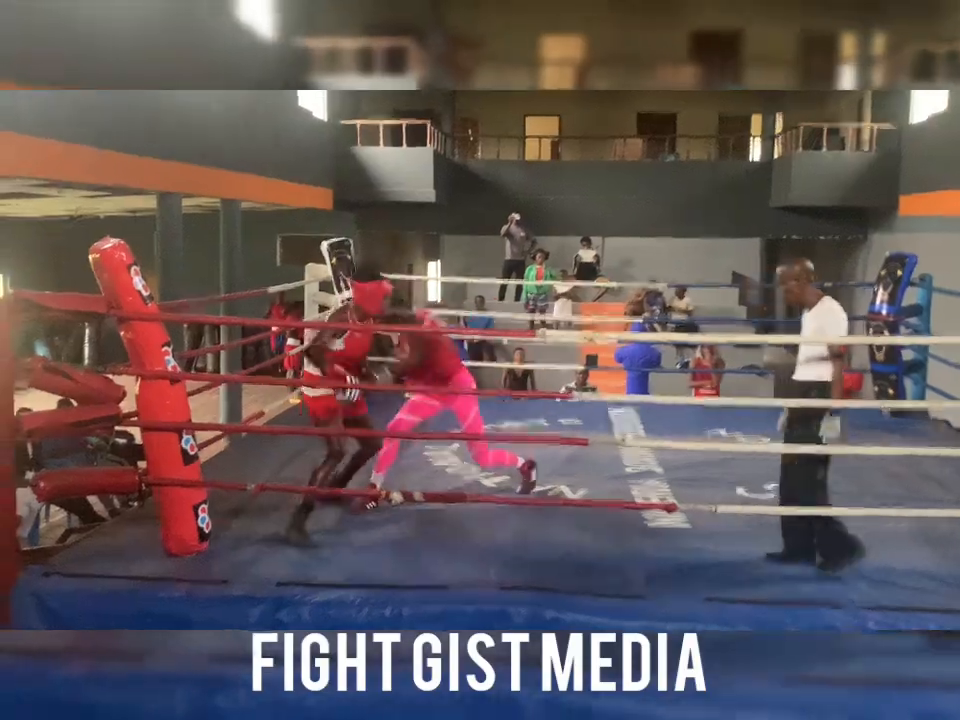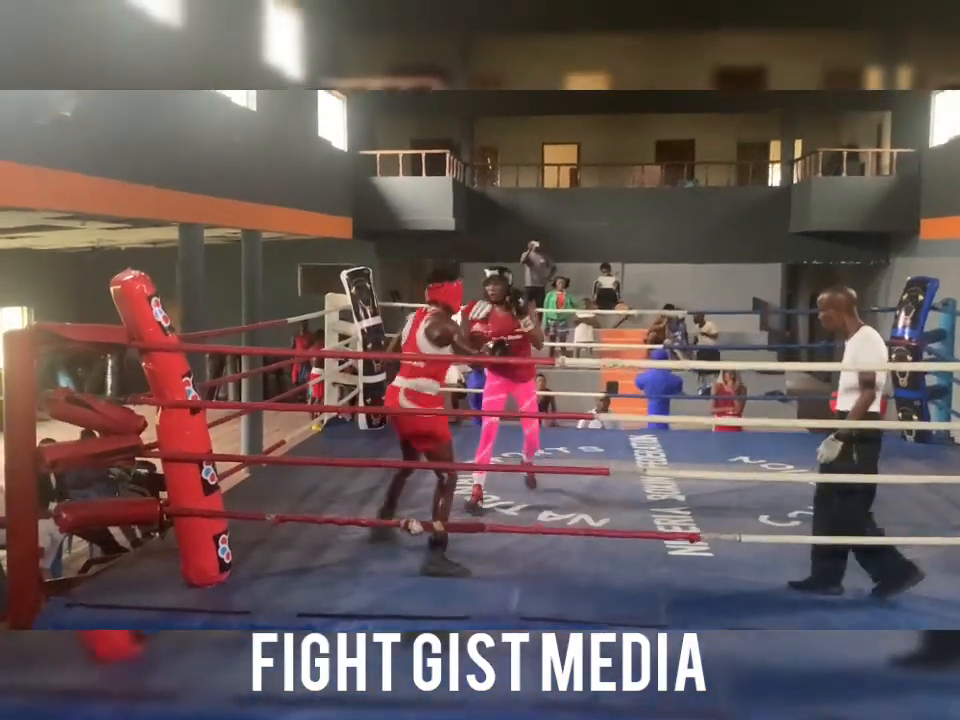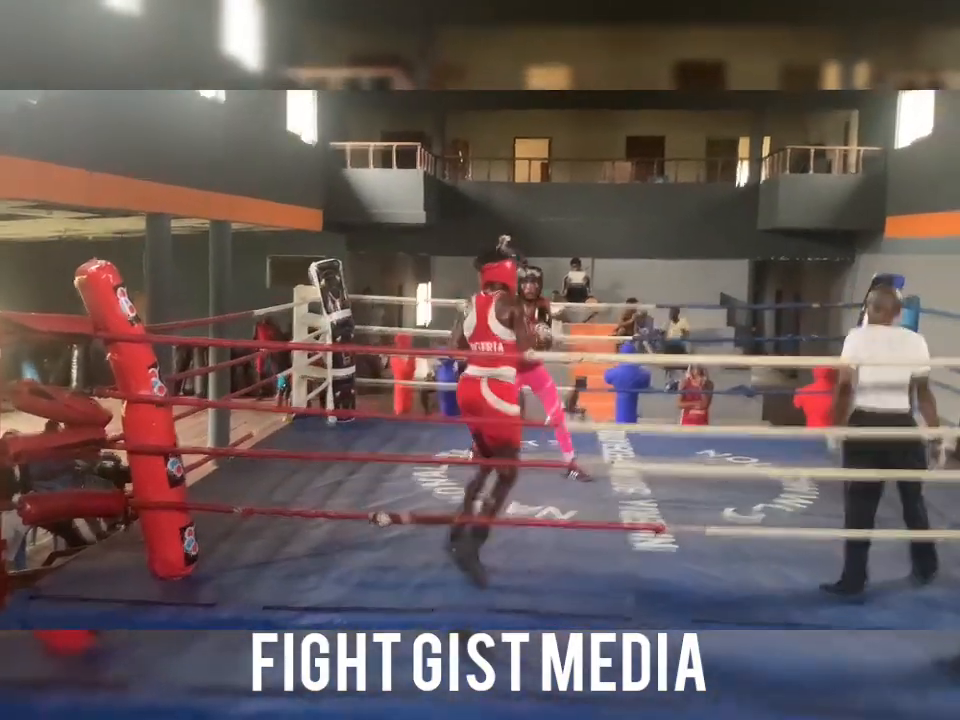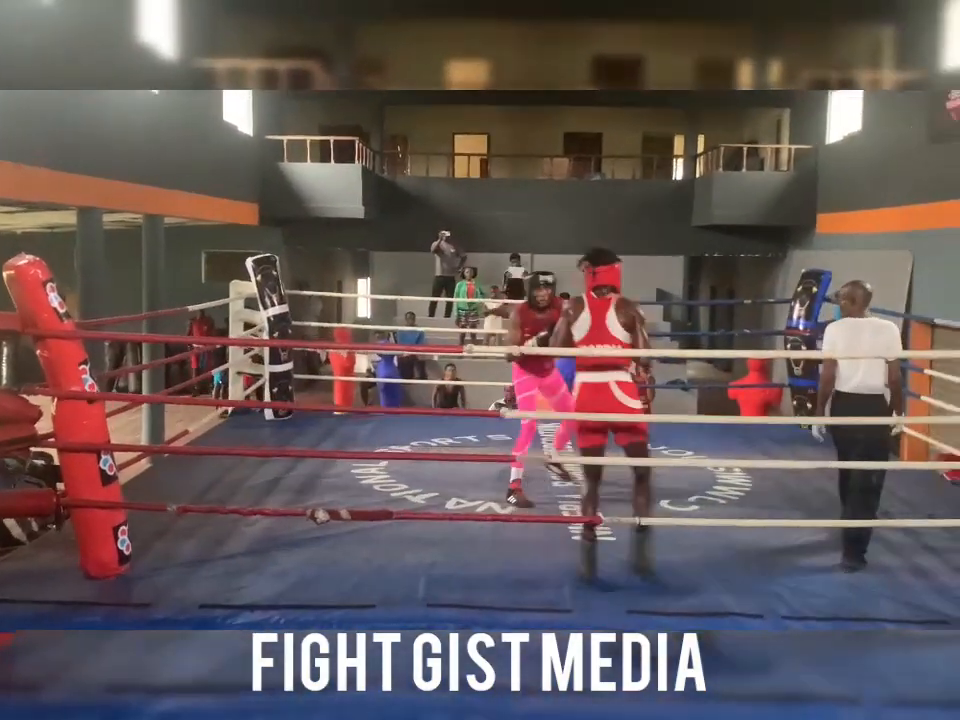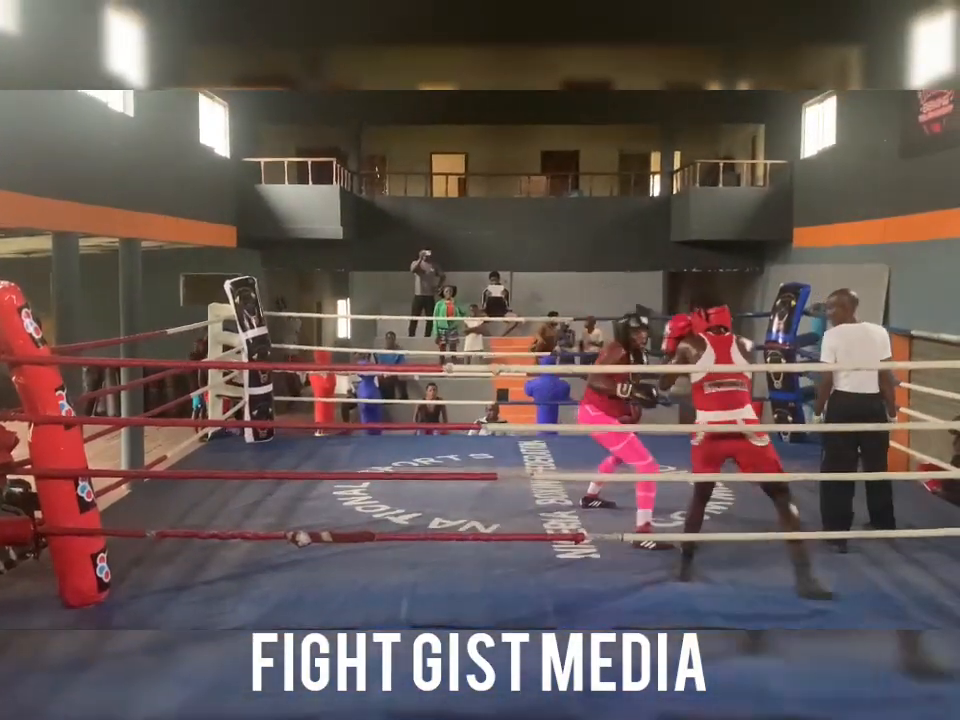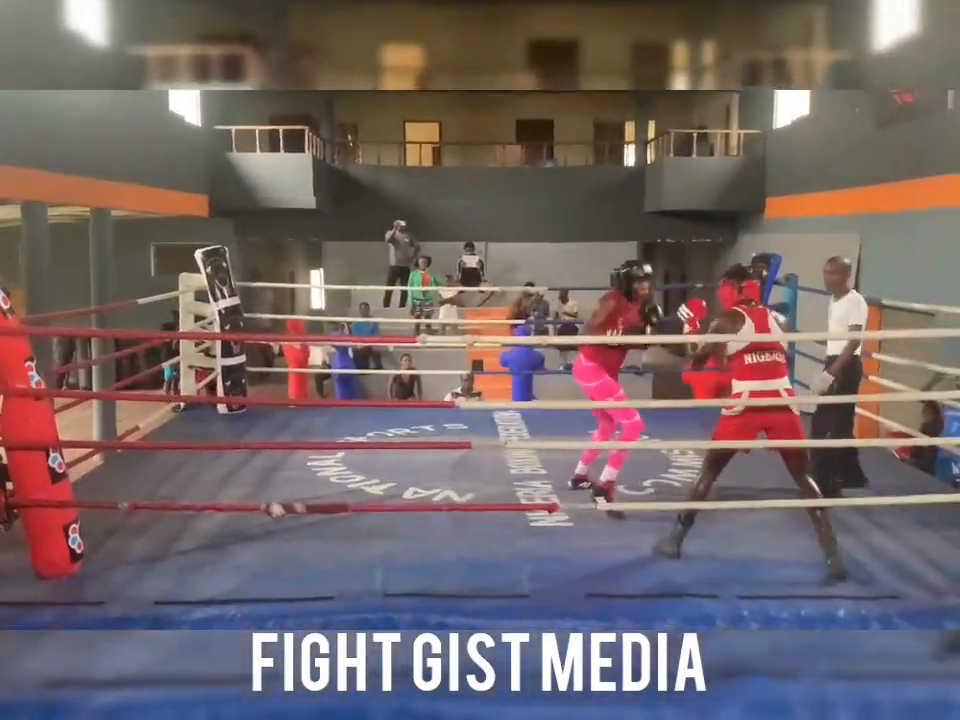
dt=0.7s
person 1, frame 1
left shoulder: (370, 321)
right shoulder: (342, 316)
right elbow: (311, 352)
right wrist: (341, 377)
left hip: (343, 387)
right hip: (322, 387)
left knee: (372, 443)
right knee: (337, 450)
left ankle: (337, 486)
right ankle: (298, 519)
person 1, frame 2
left shoulder: (414, 318)
right shoulder: (444, 324)
left elbow: (390, 354)
right elbow: (474, 359)
left hip: (396, 397)
right hip: (421, 404)
left knee: (410, 464)
right knee: (447, 477)
left ankle: (383, 523)
right ankle: (436, 555)
person 1, frame 3
left shoulder: (470, 304)
right shoulder: (510, 303)
left elbow: (456, 348)
right elbow: (526, 353)
left hip: (468, 387)
right hip: (496, 392)
left knee: (485, 466)
right knee: (507, 474)
left ankle: (459, 536)
right ankle: (471, 547)
person 1, frame 4
left shoulder: (575, 306)
right shoulder: (628, 309)
left elbow: (555, 347)
right elbow: (644, 358)
left hip: (586, 395)
right hip: (621, 394)
left knee: (592, 480)
right knee: (642, 474)
left ankle: (588, 557)
right ankle: (640, 549)
person 1, frame 5
left shoulder: (691, 345)
right shoulder: (745, 346)
left elbow: (663, 383)
left wrist: (671, 348)
left hip: (710, 432)
right hip: (747, 431)
left knee: (698, 501)
right knee: (784, 502)
left ankle: (685, 567)
right ankle: (805, 577)
person 1, frame 6
left shoulder: (727, 319)
right shoulder: (775, 319)
left elbow: (697, 362)
left hip: (745, 405)
right hip: (783, 404)
left knee: (709, 472)
right knee: (803, 478)
left ankle: (675, 539)
right ankle: (832, 554)
person 2, frame 1
left shoulder: (830, 312)
right shoulder: (809, 312)
left elbow: (839, 365)
left wrist: (833, 413)
right wrist: (793, 409)
left hip: (818, 399)
right hip: (803, 397)
left knee: (806, 477)
right knee: (795, 474)
left ankle: (840, 546)
right ankle: (799, 547)
person 2, frame 2
left shoulder: (866, 341)
right shoulder: (855, 340)
left elbow: (868, 396)
left wrist: (839, 436)
left hip: (859, 432)
right hip: (847, 429)
left knee: (850, 508)
right knee: (828, 501)
left ankle: (896, 571)
right ankle: (826, 576)
person 2, frame 3
left shoulder: (858, 336)
right shoulder: (915, 341)
left elbow: (844, 386)
right elbow: (923, 393)
left wrist: (837, 426)
right wrist: (937, 437)
left hip: (864, 424)
right hip: (901, 425)
left knee: (860, 502)
right knee: (912, 498)
left ankle: (853, 579)
right ankle: (924, 568)
person 2, frame 4
left shoulder: (834, 329)
right shoulder: (888, 329)
left elbow: (827, 377)
right elbow: (895, 379)
left wrist: (819, 413)
right wrist: (898, 413)
left hip: (843, 405)
right hip: (874, 407)
left knee: (848, 473)
right knee: (867, 481)
left ankle: (852, 537)
right ankle: (853, 551)
person 2, frame 5
left shoulder: (833, 334)
right shoulder: (879, 332)
left elbow: (826, 379)
right elbow: (887, 377)
left wrist: (817, 411)
right wrist: (892, 412)
left hip: (843, 405)
right hip: (873, 405)
left knee: (837, 473)
right knee: (877, 469)
left ankle: (838, 534)
right ankle: (884, 526)
person 2, frame 6
left shoulder: (855, 301)
right shoulder: (836, 301)
left elbow: (853, 341)
left wrist: (830, 373)
right wrist: (826, 371)
left hip: (845, 368)
right hip: (836, 366)
left knee: (824, 427)
right knee: (838, 426)
left ankle: (825, 485)
right ankle: (851, 475)
person 3, frame 1
left shoulder: (417, 327)
right shoulder: (419, 319)
left hip: (457, 386)
right hip: (434, 388)
left knee: (480, 455)
right knee: (394, 431)
left ankle: (524, 466)
right ankle: (373, 490)
person 3, frame 2
left shoulder: (525, 307)
right shoulder: (481, 311)
left elbow: (539, 342)
right elbow: (470, 345)
left wrist: (523, 316)
right wrist: (489, 347)
left hip: (524, 376)
right hip: (497, 377)
left knee: (532, 430)
right knee: (488, 431)
left ankle: (527, 465)
right ankle: (477, 491)
person 3, frame 3
left shoulder: (543, 307)
left elbow: (548, 344)
left wrist: (545, 330)
left hip: (535, 367)
left knee: (557, 414)
left ankle: (570, 464)
person 3, frame 4
left shoulder: (560, 308)
right shoulder: (519, 313)
right elbow: (511, 352)
right wrist: (537, 342)
left hip: (548, 370)
right hip: (524, 372)
left knee: (573, 415)
right knee: (530, 426)
left ankle: (554, 458)
right ankle: (514, 487)
person 3, frame 5
left shoulder: (629, 354)
right shoulder: (617, 351)
right elbow: (594, 382)
right wrist: (628, 390)
left hip: (598, 413)
right hip: (596, 416)
left knee: (621, 454)
right knee: (647, 465)
left ankle: (590, 496)
right ankle: (644, 533)
person 3, frame 6
left shoulder: (636, 306)
right shoulder: (612, 301)
left elbow: (632, 338)
right elbow: (587, 332)
left wrist: (647, 326)
right wrist: (618, 335)
left hip: (601, 369)
right hip: (591, 368)
left knee: (607, 427)
right knee: (633, 424)
left ankle: (580, 475)
right ankle: (604, 485)
